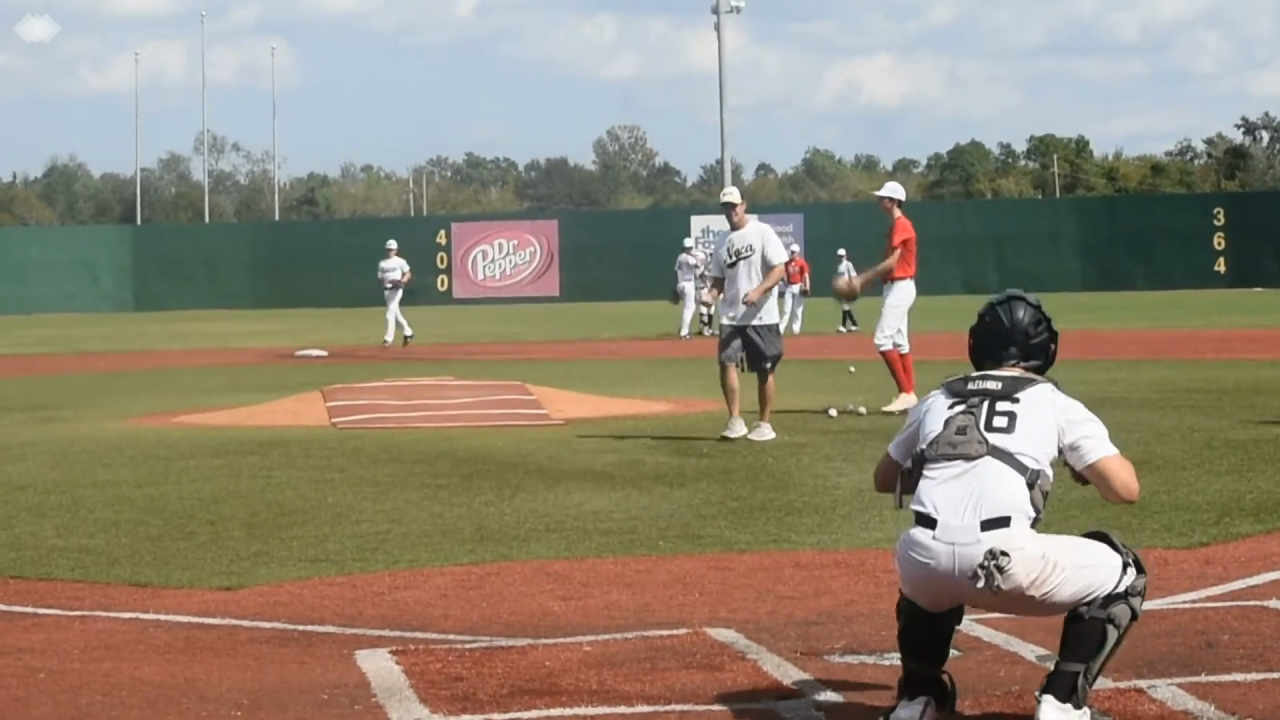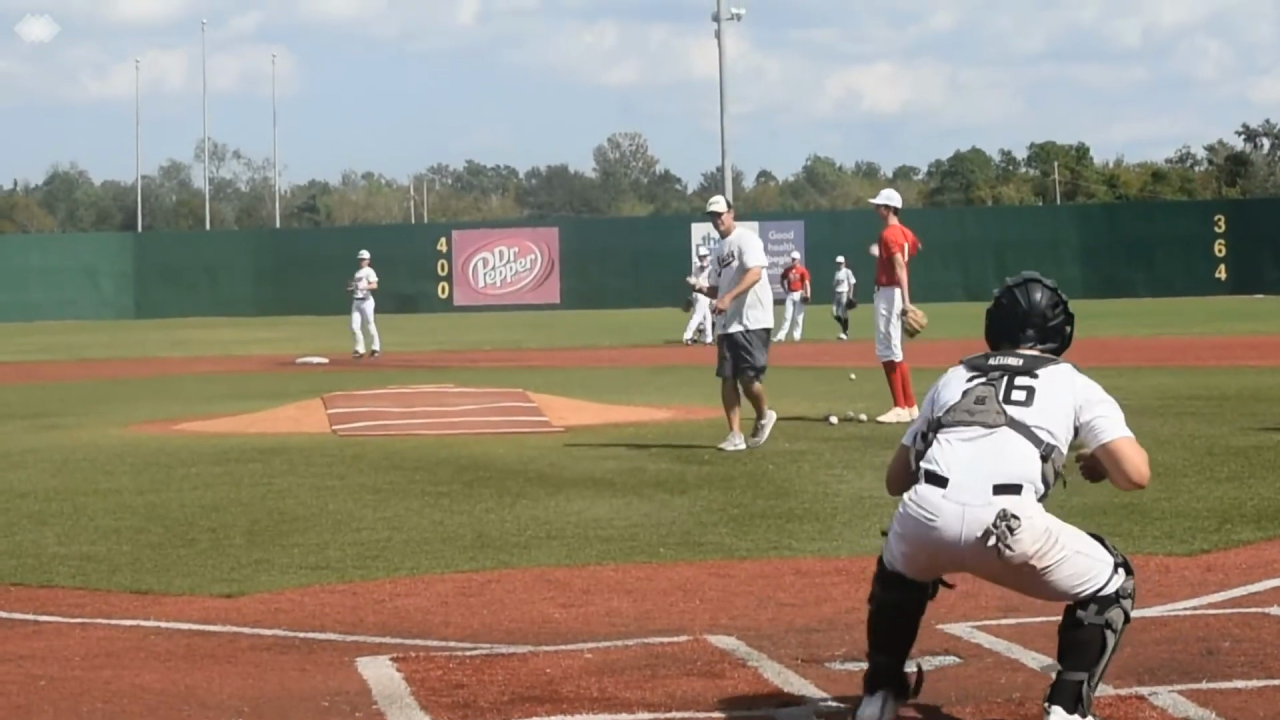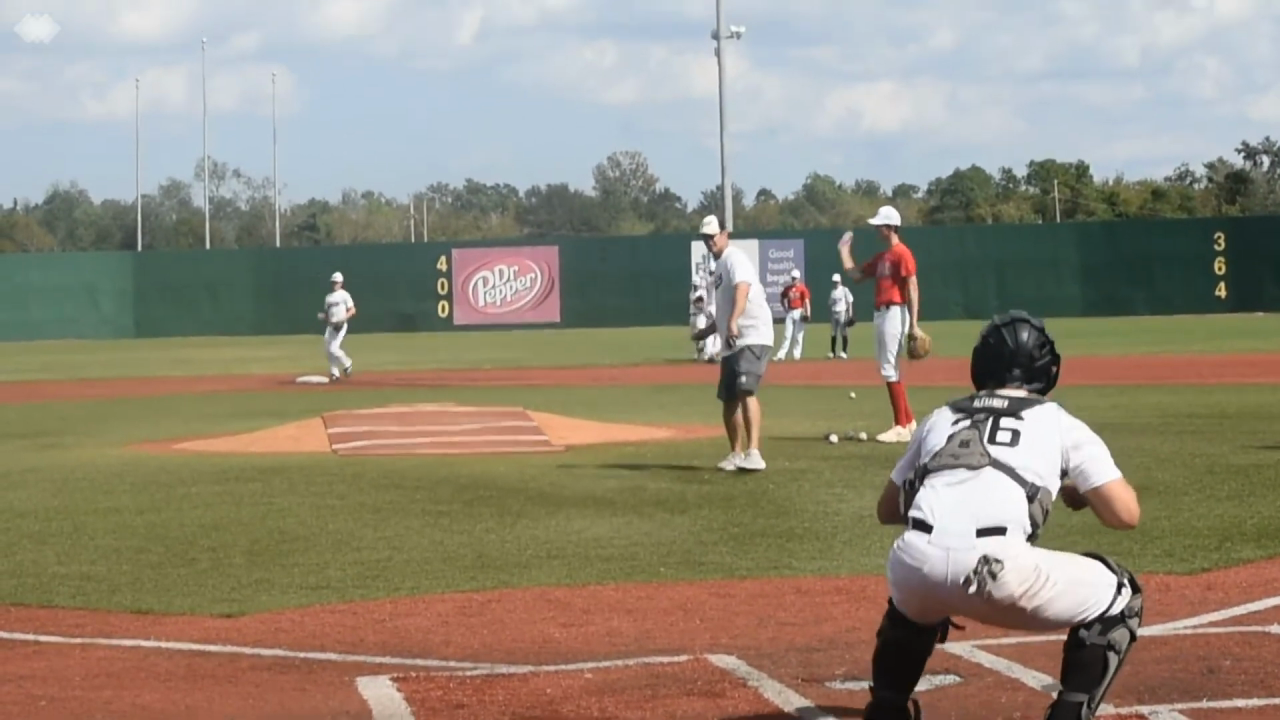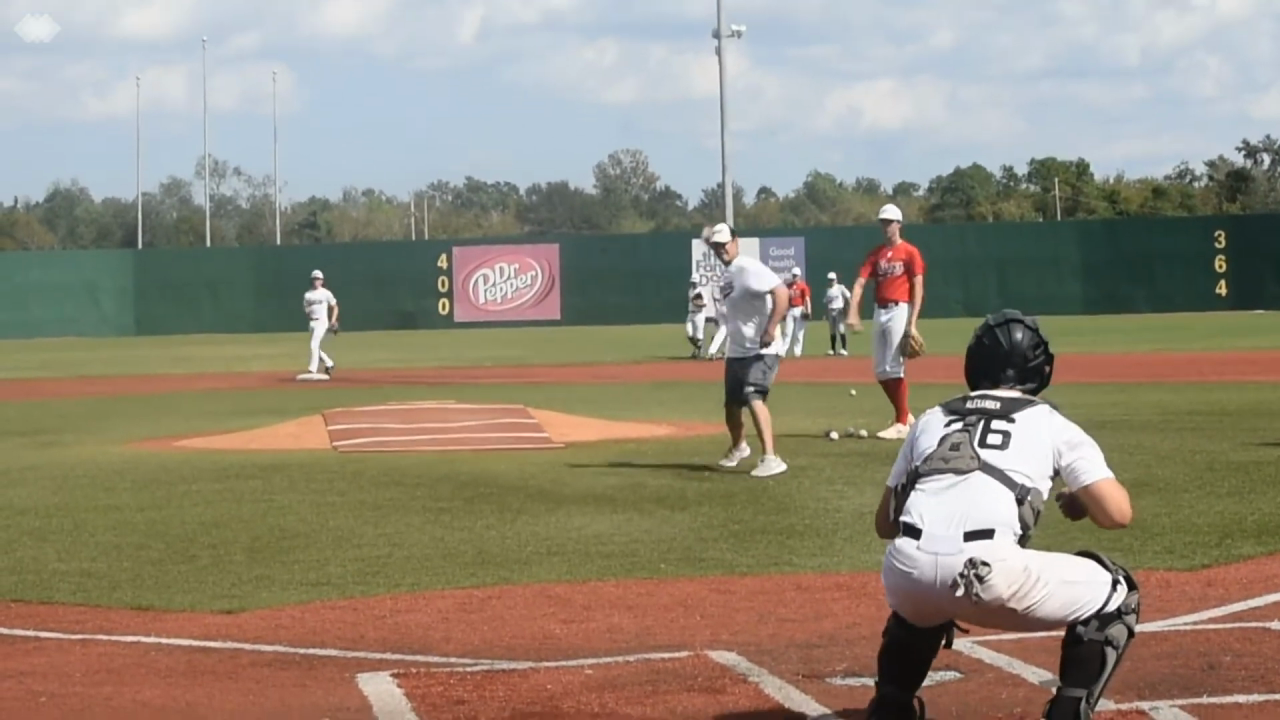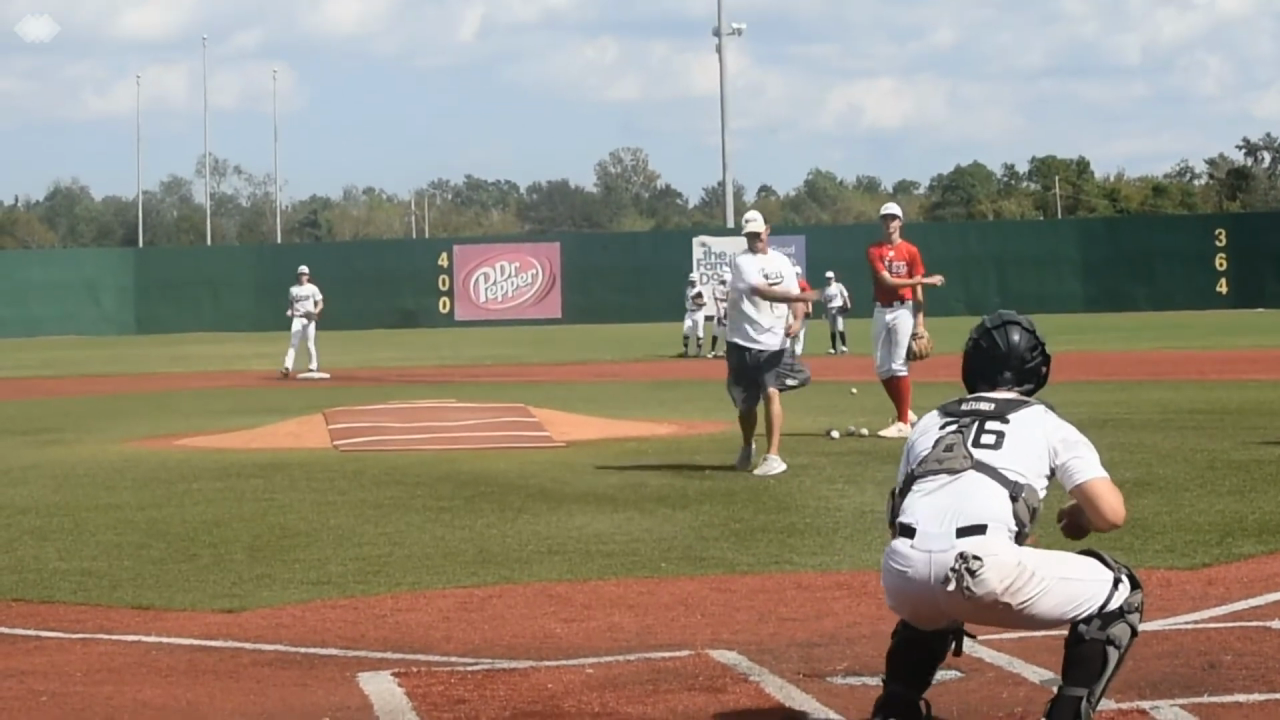
dt=0.3s
person 1, frame 1
left shoulder: (937, 399)
right shoulder: (1056, 403)
left elbow: (884, 480)
right elbow: (1124, 489)
right wrist: (1087, 468)
left hip: (924, 558)
right hip: (1003, 561)
right knee: (1123, 577)
person 1, frame 2
left shoulder: (955, 376)
right shoulder: (1074, 383)
left elbow: (896, 479)
right elbow: (1136, 474)
right wrist: (1101, 462)
left hip: (925, 517)
right hip: (1005, 524)
left knee: (898, 569)
right knee: (1111, 583)
person 1, frame 3
left shoulder: (940, 418)
right shoulder: (1061, 424)
left elbow: (887, 510)
right elbow: (1125, 515)
right wrist: (1084, 493)
left hip: (913, 565)
right hip: (994, 569)
left knee: (911, 604)
right knee: (1119, 599)
person 1, frame 4
left shoulder: (931, 419)
right shoulder: (1053, 424)
left elbow: (885, 523)
right elbow: (1117, 514)
right wrist: (1082, 500)
left hip: (903, 571)
right hip: (986, 573)
right knee: (1115, 596)
person 1, frame 5
left shoulder: (929, 423)
right shoulder: (1049, 425)
right elbow: (1110, 514)
right wrist: (1077, 516)
left hip: (901, 574)
right hip: (981, 571)
left knee: (930, 612)
right knee: (1119, 595)
person 2, frame 1
left shoulder: (763, 232)
right shoulder: (723, 243)
left elbow: (780, 268)
right elbow: (719, 280)
left wrist: (759, 290)
right wrist: (712, 295)
left hip: (762, 316)
right hip: (731, 317)
left knee: (765, 370)
right knee: (727, 364)
left ankle: (764, 424)
right ankle: (735, 421)
person 2, frame 2
left shoulder: (746, 238)
right shoulder: (719, 250)
left elbow: (755, 273)
left wrist: (728, 298)
right wrist: (702, 288)
left hip: (754, 321)
right hip: (728, 324)
left knee: (749, 377)
right knee: (727, 377)
left ankle: (764, 416)
right ankle: (735, 435)
person 2, frame 3
left shoulder: (733, 258)
right shoulder: (720, 265)
left elbow: (742, 288)
left wrist: (733, 322)
right wrist: (708, 330)
left hip: (753, 337)
right hip: (732, 343)
left knee: (746, 390)
right knee: (729, 400)
left ankle: (753, 452)
right ankle: (736, 452)
person 2, frame 4
left shoulder: (749, 267)
right shoulder: (728, 272)
left elbow: (781, 292)
left wrist: (772, 328)
right wrist: (708, 242)
left hip: (761, 349)
right hip: (737, 350)
left knee: (754, 398)
right knee: (732, 405)
left ankle: (770, 457)
right ankle: (738, 447)
person 2, frame 5
left shoulder: (783, 262)
right shoulder: (743, 261)
left elbow: (792, 293)
right elbow: (764, 292)
left wrist: (797, 321)
right wrist: (797, 297)
left hip: (775, 343)
right hip: (743, 342)
left knee: (771, 394)
right knee: (747, 401)
left ankle: (773, 457)
right ankle: (747, 445)
person 3, frame 1
left shoulder: (900, 225)
right shoulder: (902, 225)
left elbow: (893, 261)
left hip: (900, 287)
right hip: (898, 287)
left knee: (882, 339)
right knee: (899, 343)
left ankle: (906, 393)
right ankle: (909, 396)
person 3, frame 2
left shoulder: (888, 233)
right shoulder: (905, 232)
left elbow: (900, 266)
right elbow: (915, 248)
left wrist: (906, 301)
left hip: (888, 294)
right hip: (895, 294)
left knee: (887, 350)
right knee: (894, 351)
left ankle: (900, 408)
right ankle: (910, 405)
person 3, frame 3
left shoulder: (901, 253)
right shoulder: (882, 256)
left elbow: (912, 289)
right elbow: (857, 276)
left wrist: (914, 324)
right wrist: (844, 251)
left hip: (896, 314)
right hip: (880, 315)
left knee: (891, 370)
right knee: (889, 370)
left ankle: (902, 426)
right ankle: (908, 420)
person 3, frame 4
left shoulder: (910, 252)
right shoulder: (875, 253)
left elbow: (917, 289)
right elbow: (860, 281)
left wrist: (912, 323)
right wrist: (853, 311)
left hip: (899, 312)
right hip: (879, 312)
left knee: (894, 367)
right knee: (880, 369)
left ankle: (902, 423)
right ankle: (904, 415)
person 3, frame 5
left shoulder: (910, 251)
right shoulder: (874, 250)
left elbow: (918, 291)
right elbow: (887, 281)
left wrist: (919, 323)
right wrist: (924, 280)
left hip: (903, 310)
right hip: (881, 311)
left knee: (899, 366)
right knee: (882, 368)
left ankle: (903, 422)
right ankle: (904, 414)
